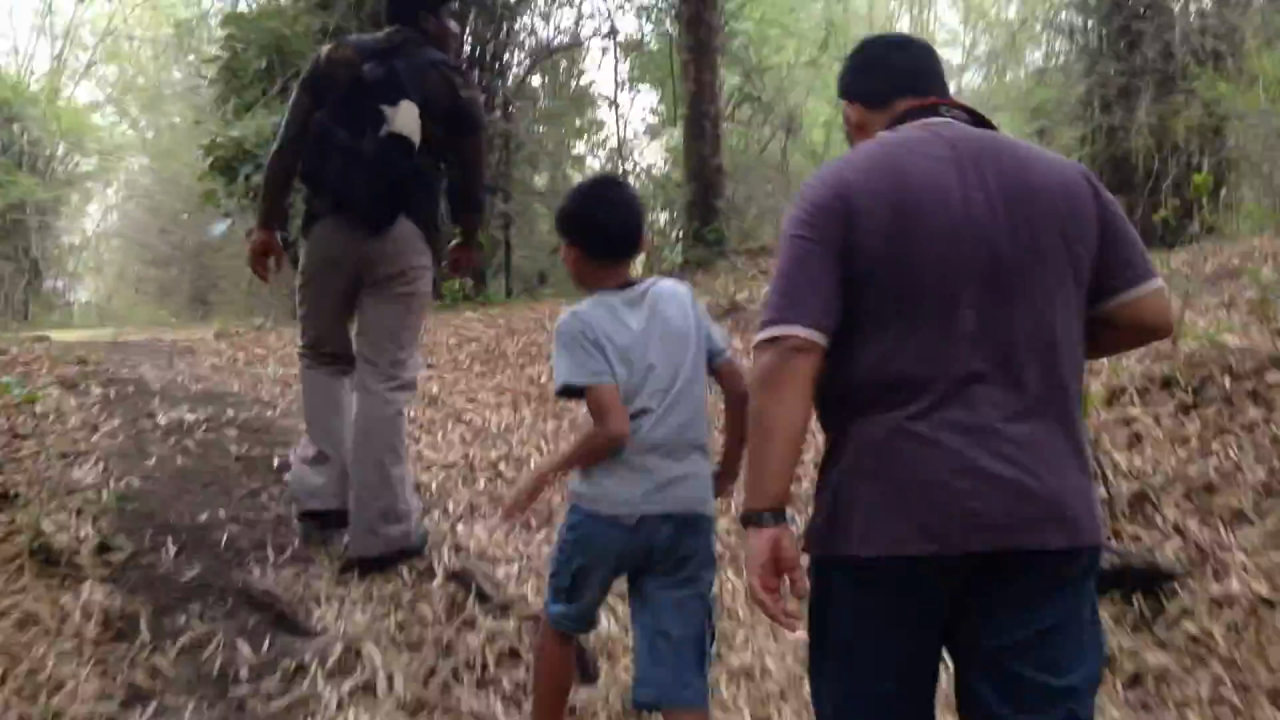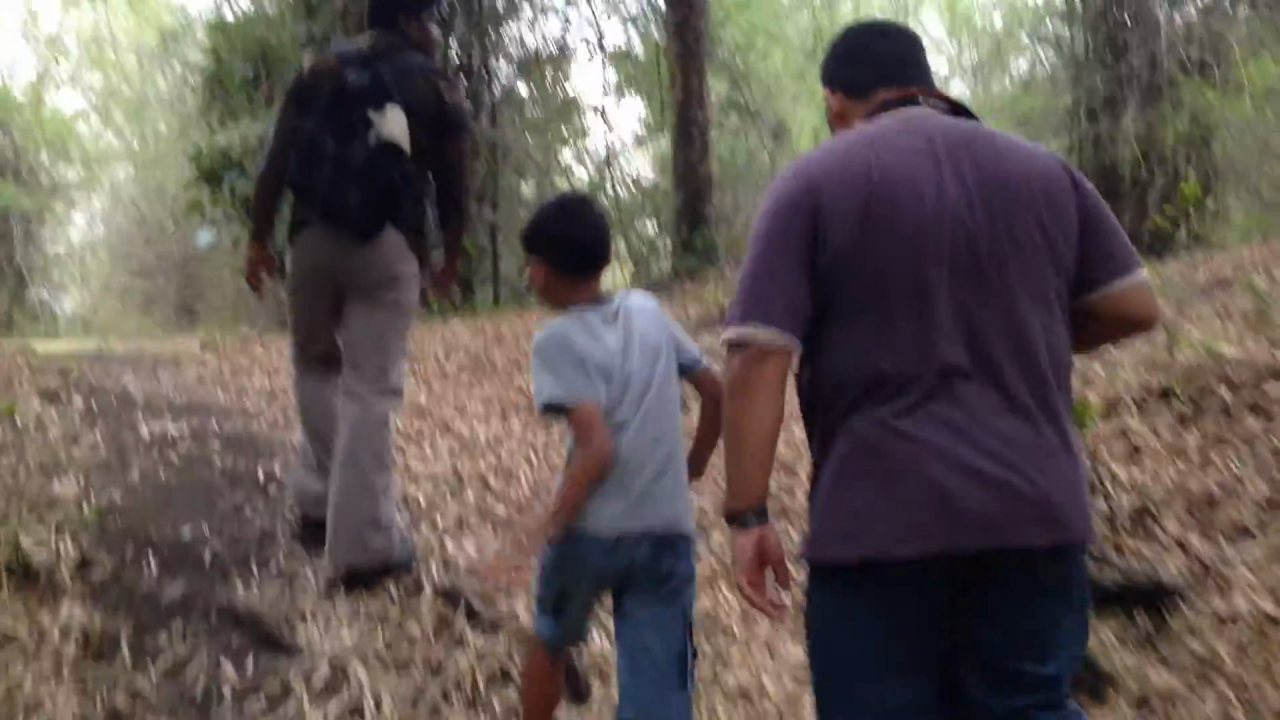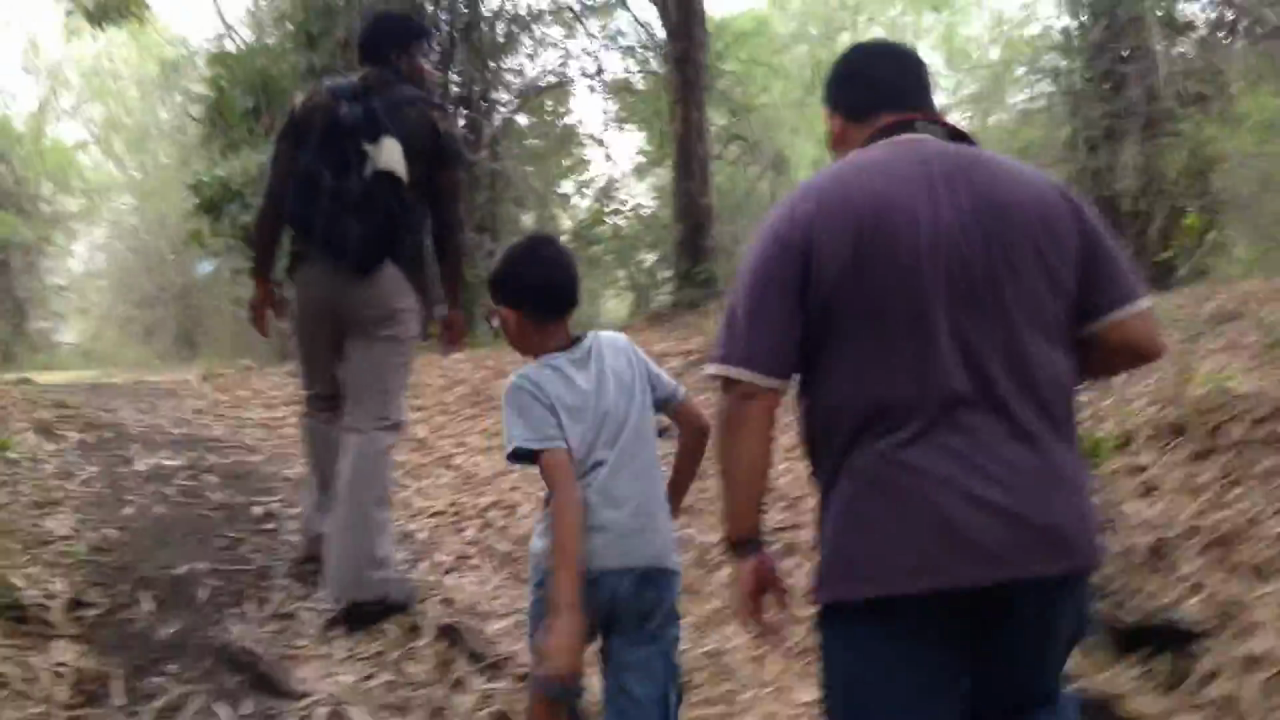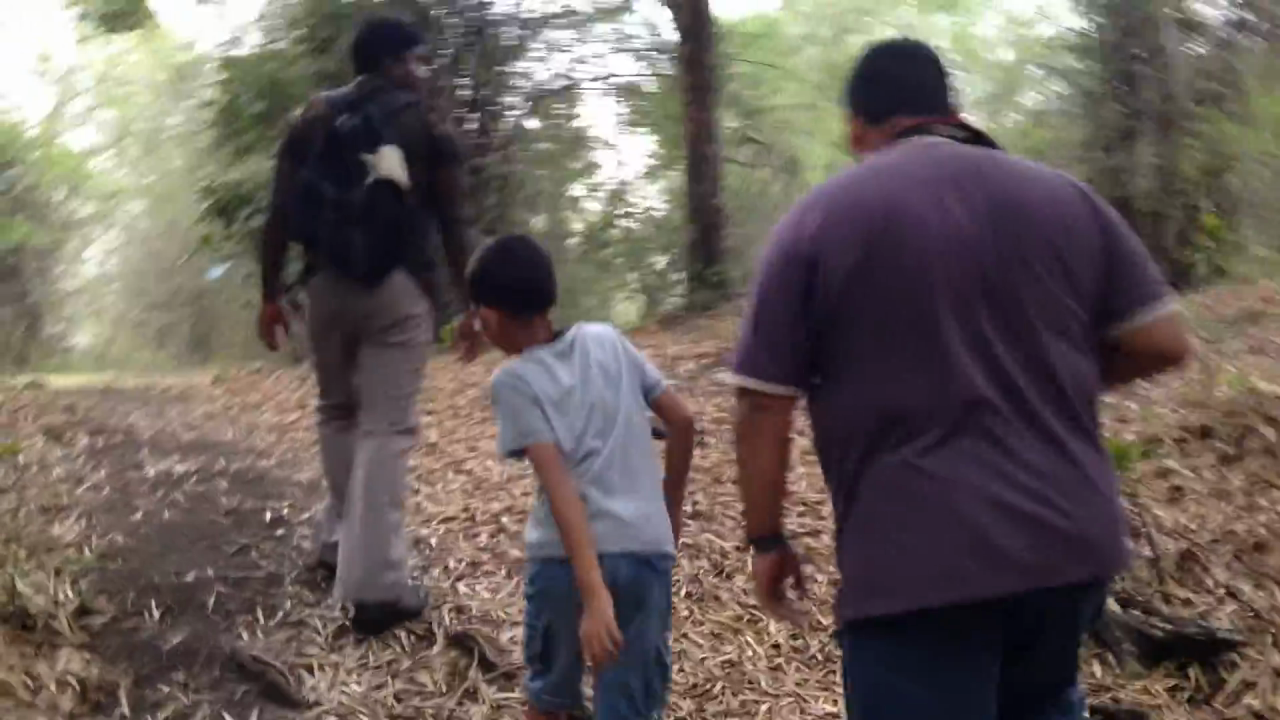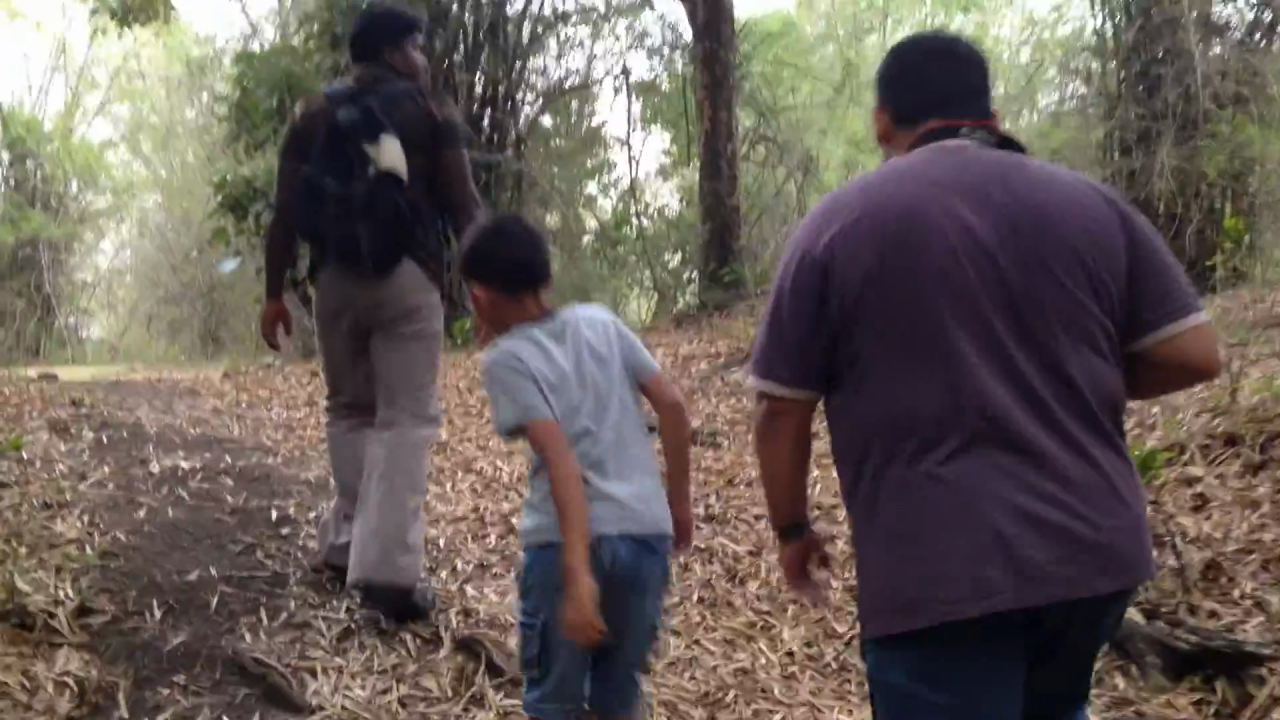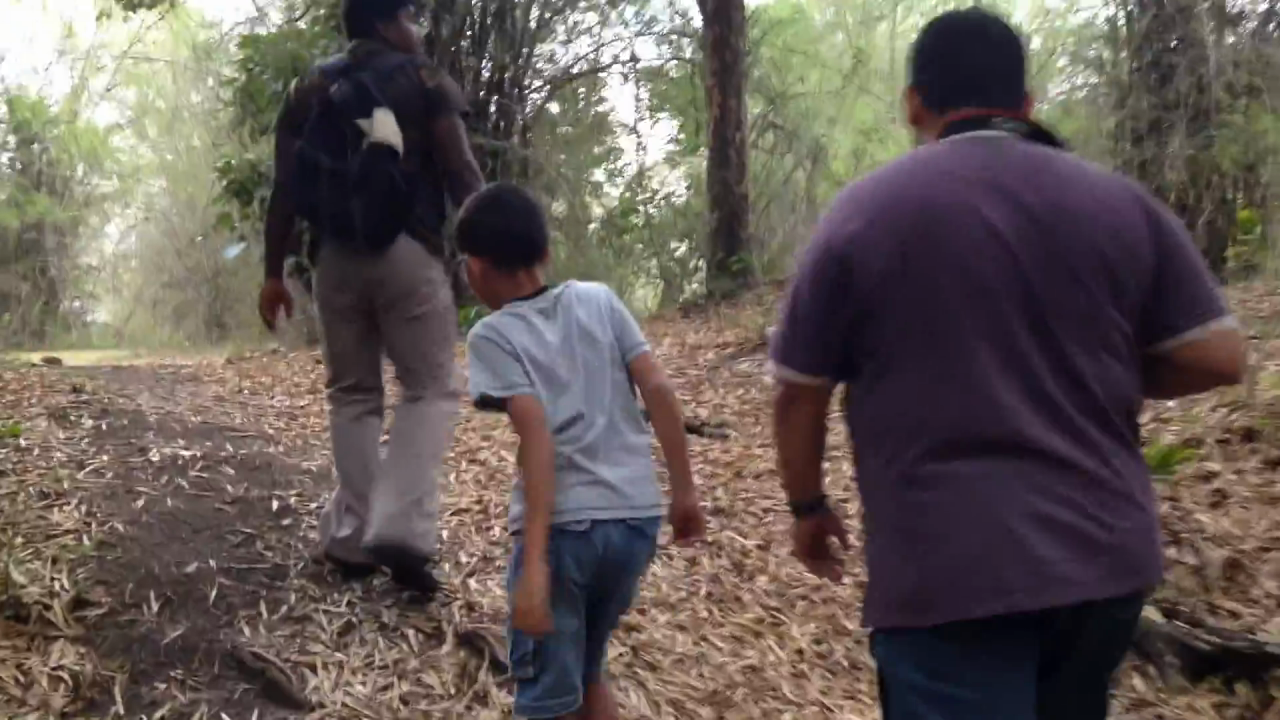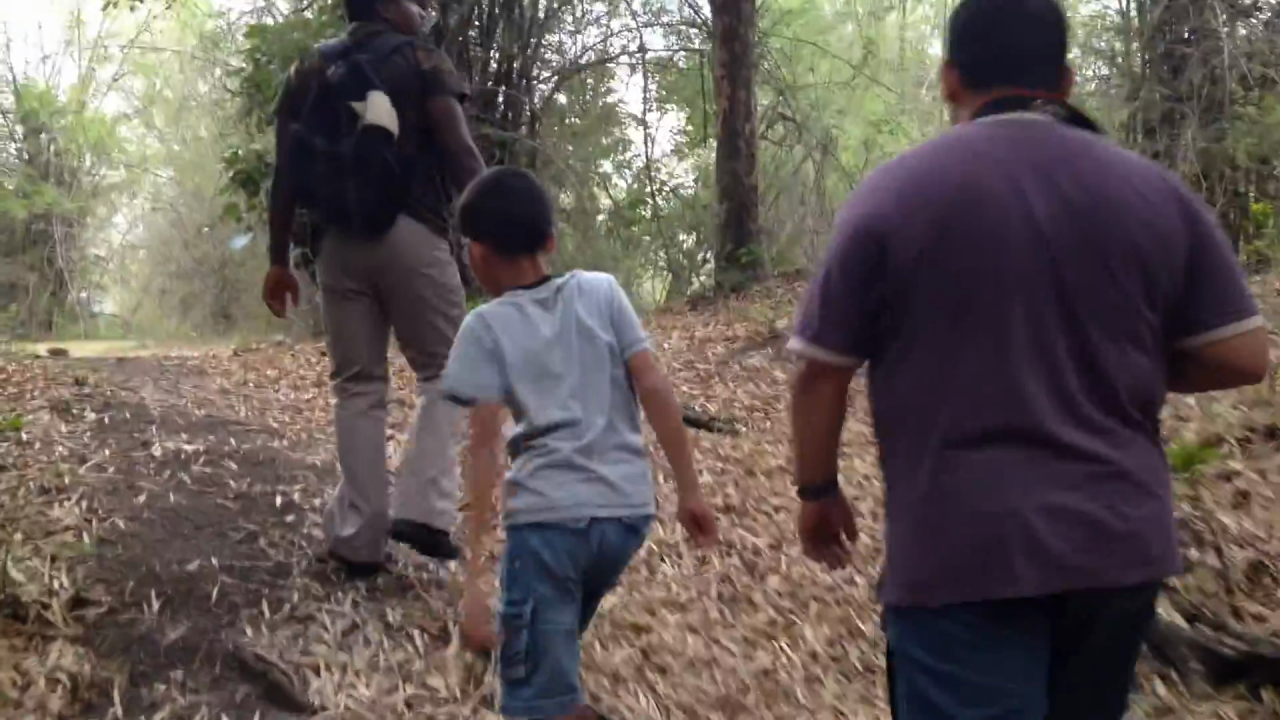
dt=0.1s
person 1, frame 1
left shoulder: (840, 190)
right shoulder: (1063, 181)
left elbow: (787, 359)
right elbow: (1149, 316)
left wrist: (764, 515)
left hip: (884, 518)
right hip: (1041, 513)
person 1, frame 2
left shoulder: (812, 184)
right shoulder: (1043, 171)
left elbow: (759, 360)
right elbow: (1134, 311)
left wrist: (747, 516)
left hip: (879, 517)
right hip: (1032, 507)
person 1, frame 3
left shoulder: (809, 215)
right shoulder: (1042, 197)
left elbow: (749, 394)
right elbow: (1137, 338)
left wrist: (745, 542)
left hip: (888, 547)
right hip: (1042, 534)
person 1, frame 4
left shoulder: (817, 220)
right shoulder: (1063, 199)
left elbow: (763, 406)
right elbow: (1164, 343)
left wrist: (767, 538)
left hip: (912, 555)
right hip: (1067, 536)
person 1, frame 5
left shoulder: (837, 226)
right shoulder: (1091, 206)
left elbow: (783, 408)
right elbow: (1194, 354)
left wrist: (791, 526)
left hip: (936, 563)
right hip: (1091, 544)
person 1, frame 6
left shoulder: (864, 214)
right shoulder: (1123, 204)
left elbow: (798, 393)
right elbow: (1218, 359)
left wrist: (808, 504)
left hip: (945, 565)
right hip: (1103, 548)
person 1, frame 7
left shoulder: (896, 192)
right shoulder: (1156, 192)
left elbow: (821, 372)
right elbow: (1244, 357)
left wrist: (818, 490)
left hip: (961, 550)
right hip: (1119, 539)
person 2, frame 1
left shoulder: (335, 60)
right shoulder: (453, 84)
left elbow: (289, 147)
right elbow: (469, 182)
left wrist: (267, 224)
right wrist: (468, 243)
left hip: (331, 230)
right hip: (403, 237)
left knee: (324, 358)
right knee: (387, 380)
left ankle: (323, 494)
right ankle: (382, 531)
person 2, frame 2
left shoulder: (320, 71)
right shoulder: (437, 90)
left elbow: (276, 162)
right elbow: (453, 190)
left wrist: (259, 239)
right wrist: (450, 259)
left hip: (316, 239)
right hip: (389, 247)
left knee: (316, 368)
right knee: (371, 389)
left ankle: (320, 502)
right ankle: (365, 547)
person 2, frame 3
left shoulder: (314, 107)
right shoulder: (430, 121)
left elbow: (275, 200)
right elbow: (447, 224)
left wrist: (262, 277)
right wrist: (453, 301)
left hip: (317, 274)
right hip: (388, 280)
left knee: (324, 406)
right knee: (372, 424)
left ankle: (330, 538)
right ankle: (363, 581)
person 2, frame 4
left shoulder: (312, 119)
right shoulder: (427, 126)
left elbow: (281, 216)
right elbow: (454, 226)
left wrist: (270, 295)
right wrist: (470, 305)
left hip: (329, 285)
right hip: (398, 287)
left knee: (339, 415)
right knee: (389, 430)
left ankle: (343, 545)
right ankle: (376, 584)
person 2, frame 5
left shoulder: (314, 113)
right shoulder: (430, 111)
left elbow: (285, 214)
right elbow: (463, 206)
left wrist: (273, 294)
left hip: (337, 279)
right hip: (407, 278)
left knee: (349, 412)
right knee: (407, 420)
left ankle: (350, 546)
right ankle: (387, 567)
person 2, frame 6
left shoulder: (309, 88)
right shoulder: (425, 81)
left elbow: (284, 190)
right elbow: (462, 173)
left wrist: (273, 274)
left hip: (339, 256)
right hip: (409, 252)
left knee: (353, 396)
right knee: (430, 393)
left ankle: (354, 539)
right ankle: (403, 529)
person 2, frame 7
left shoulder: (308, 72)
right shoulder: (423, 61)
left elbow: (285, 176)
right elbow: (460, 156)
left wrist: (278, 260)
left hip: (342, 244)
right hip: (412, 236)
left knee: (358, 387)
right knee: (444, 370)
left ankle: (359, 536)
right ankle: (422, 509)
person 3, frame 1
left shoulder: (579, 324)
right shoulder: (680, 297)
left elbow: (613, 430)
right elbow: (738, 388)
left wrist: (543, 477)
right wrist: (727, 468)
left hip: (607, 508)
right hip: (686, 510)
left knee: (562, 623)
person 3, frame 2
left shoulder: (556, 341)
right shoulder: (647, 311)
left elbow: (596, 448)
right elbow: (714, 392)
left wrist: (539, 535)
right wrist: (690, 470)
left hip: (594, 529)
right hip: (668, 530)
left knee: (551, 636)
person 3, frame 3
left shoulder: (528, 387)
right shoulder: (621, 350)
left elbow: (567, 494)
right elbow: (697, 424)
left wrist: (565, 611)
right wrist: (669, 504)
left hip: (577, 563)
right hip: (651, 563)
person 3, frame 4
left shoulder: (513, 380)
right shoulder: (607, 340)
left elbow: (561, 483)
right elbow: (682, 420)
left wrist: (593, 594)
right wrist: (670, 509)
left hip: (570, 555)
right hip: (648, 550)
person 3, frame 5
left shoulder: (506, 359)
right shoulder: (600, 321)
left elbow: (560, 459)
right elbow: (670, 404)
left wrist: (578, 574)
right wrist: (679, 502)
left hip: (565, 541)
right hip: (646, 533)
person 3, frame 6
left shoulder: (493, 336)
right shoulder: (598, 299)
left elbow: (537, 441)
right elbow: (657, 389)
left wrist: (533, 563)
right wrist: (684, 489)
left hip: (560, 522)
right hip: (635, 515)
right knee: (585, 668)
person 3, frame 7
left shoulder: (484, 327)
right shoulder: (601, 290)
left elbow: (485, 446)
right elbow: (655, 388)
left wrist: (472, 569)
right wrist: (690, 490)
left hip: (549, 517)
right hip: (629, 511)
right knee: (556, 661)
